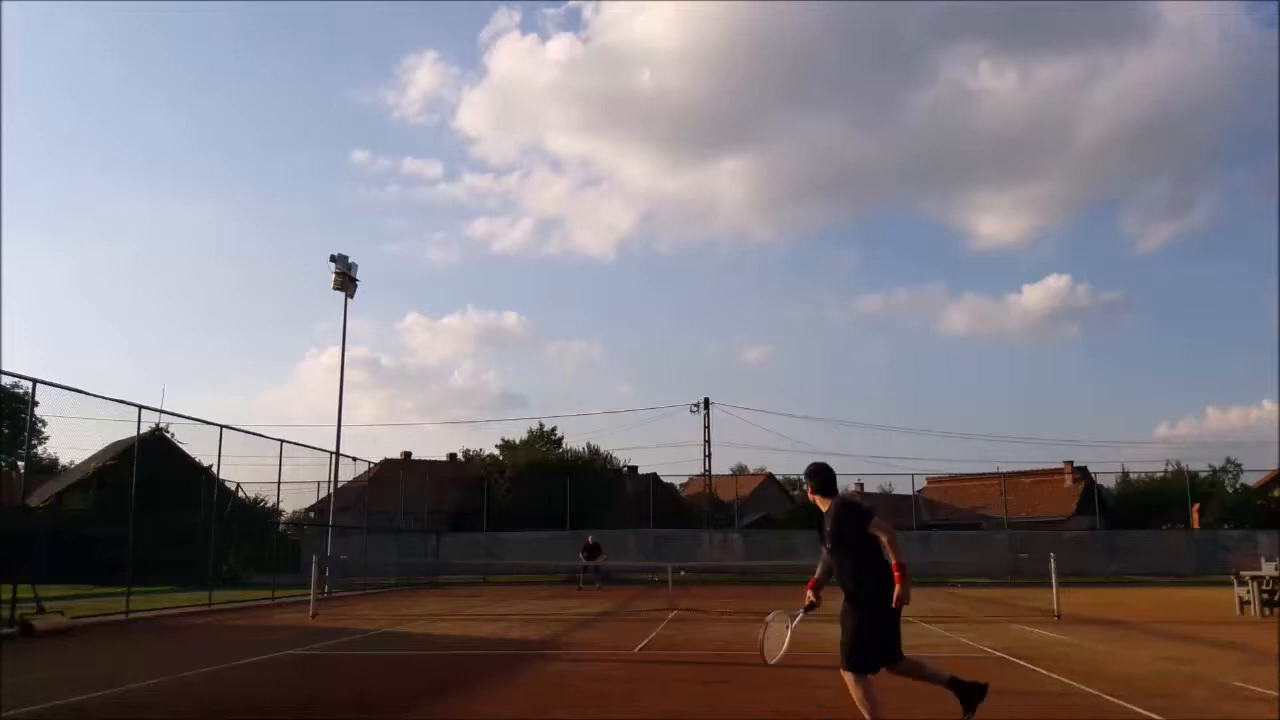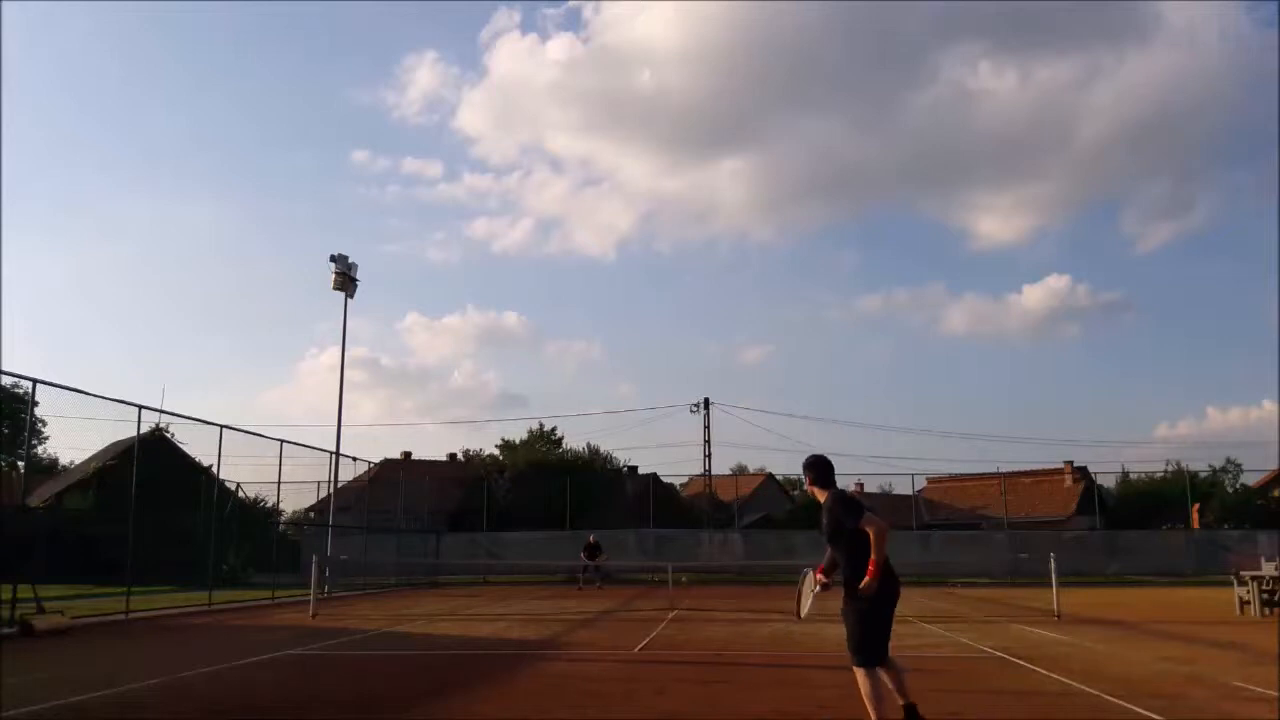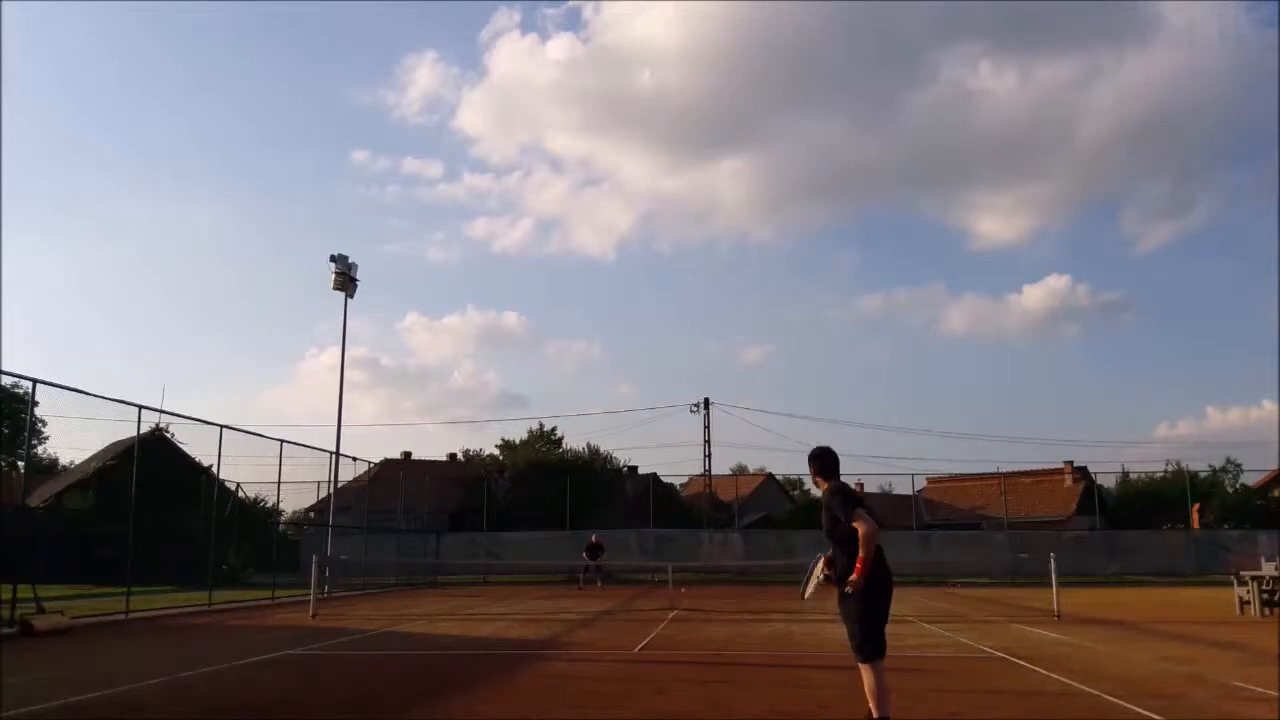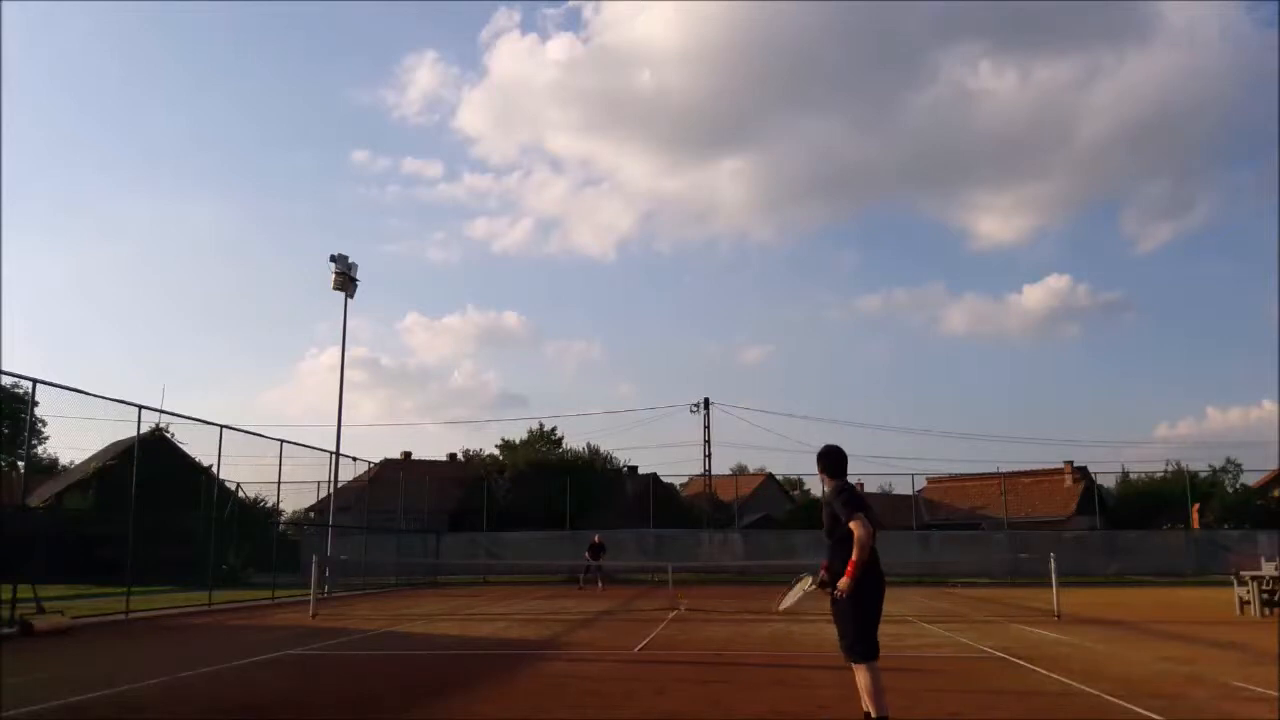
dt=0.1s
person 1, frame 1
left shoulder: (843, 509)
right shoulder: (831, 516)
left elbow: (887, 533)
right elbow: (830, 557)
left wrist: (899, 578)
right wrist: (813, 586)
left hip: (868, 601)
right hip: (868, 598)
left knee: (852, 670)
right knee: (894, 662)
right ankle: (964, 688)
person 1, frame 2
left shoulder: (838, 503)
right shoulder: (834, 504)
left elbow: (878, 527)
right elbow: (838, 547)
left wrist: (873, 572)
right wrist: (823, 570)
left hip: (869, 591)
right hip: (866, 592)
left knee: (864, 664)
right knee: (875, 658)
person 1, frame 3
left shoulder: (835, 495)
right shoulder: (839, 494)
left elbow: (869, 529)
left wrist: (861, 571)
right wrist: (829, 561)
left hip: (866, 585)
right hip: (871, 583)
left knee: (868, 659)
right knee: (868, 657)
person 1, frame 4
left shoulder: (839, 494)
right shoulder: (843, 493)
left elbow: (864, 533)
left wrist: (850, 574)
right wrist: (828, 568)
left hip: (856, 587)
right hip: (864, 584)
left knee: (862, 659)
right knee: (862, 658)
